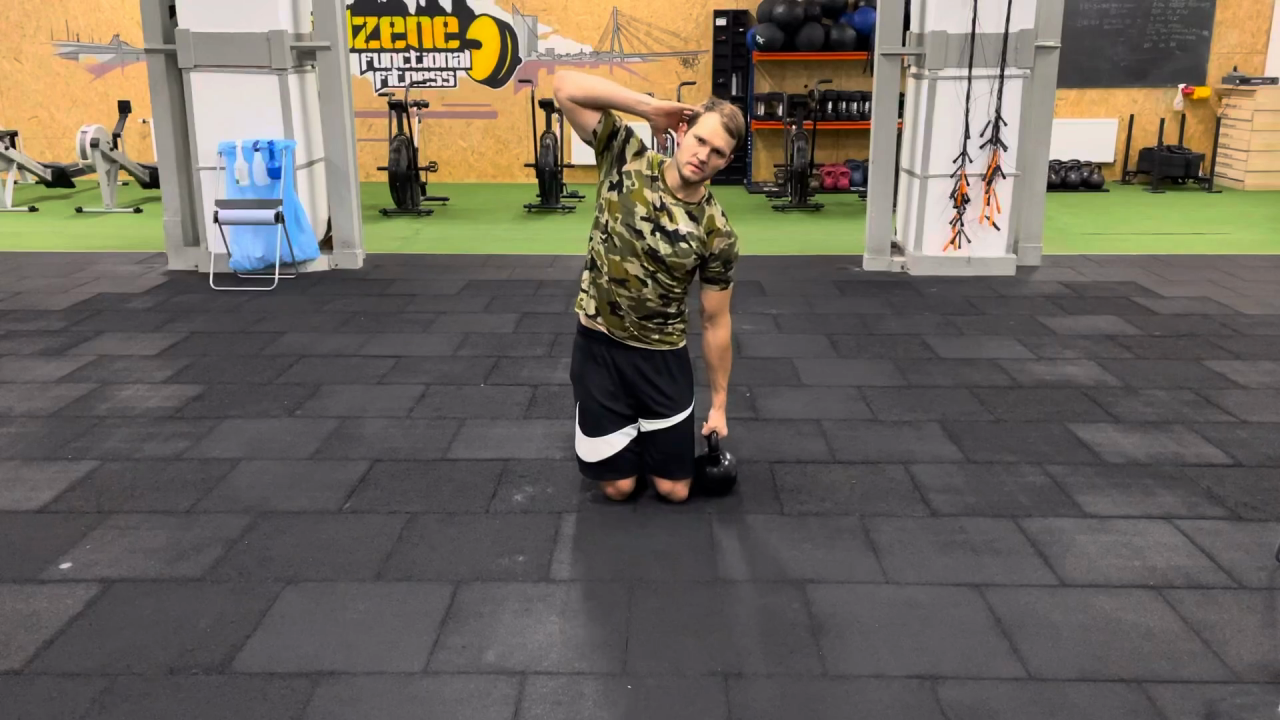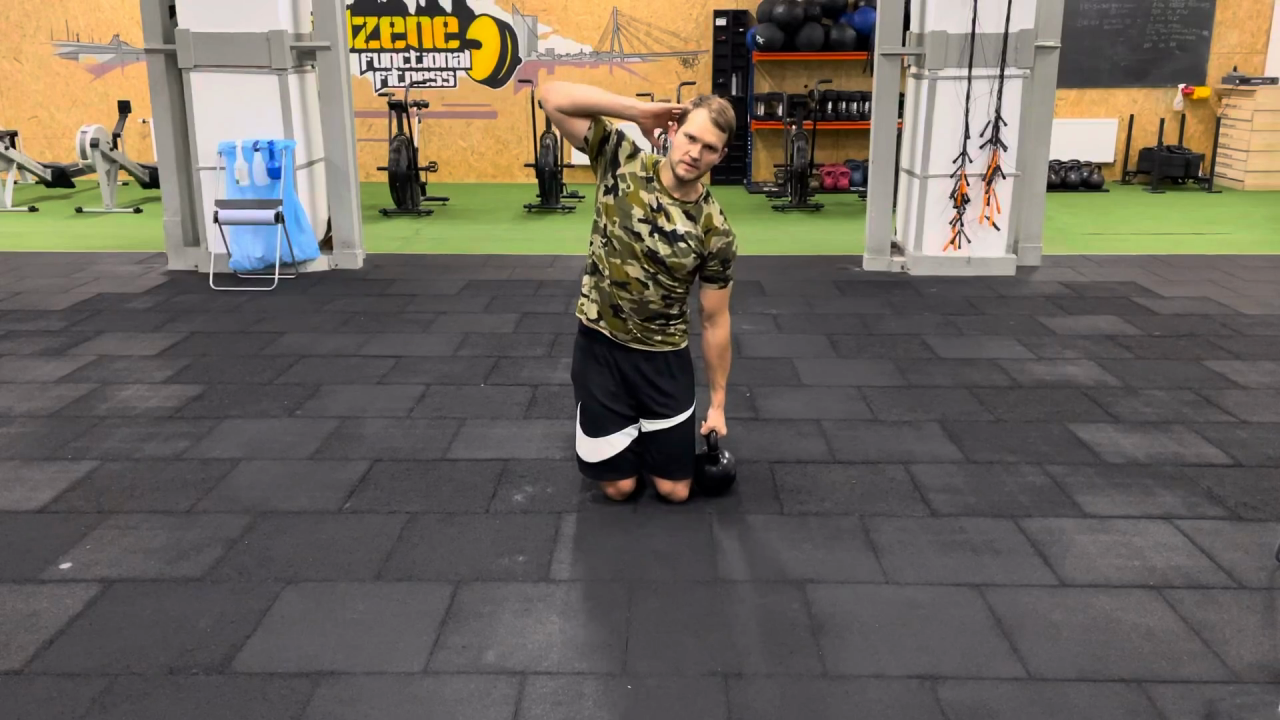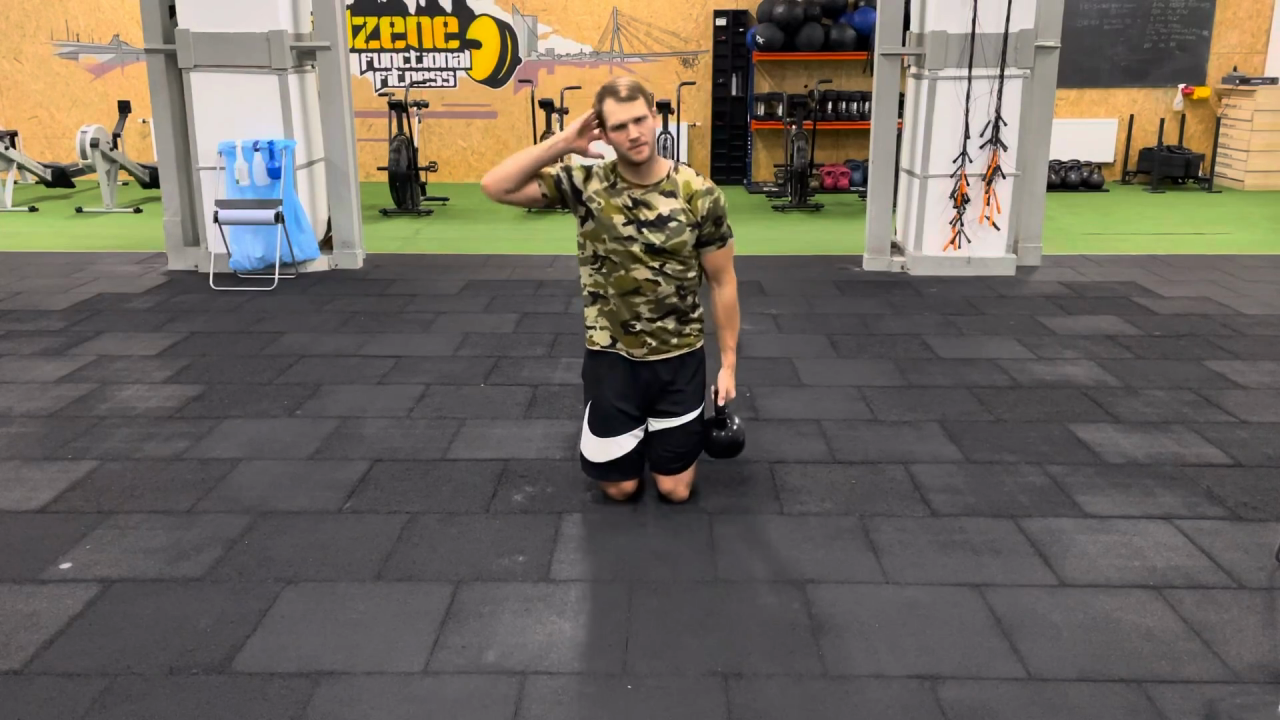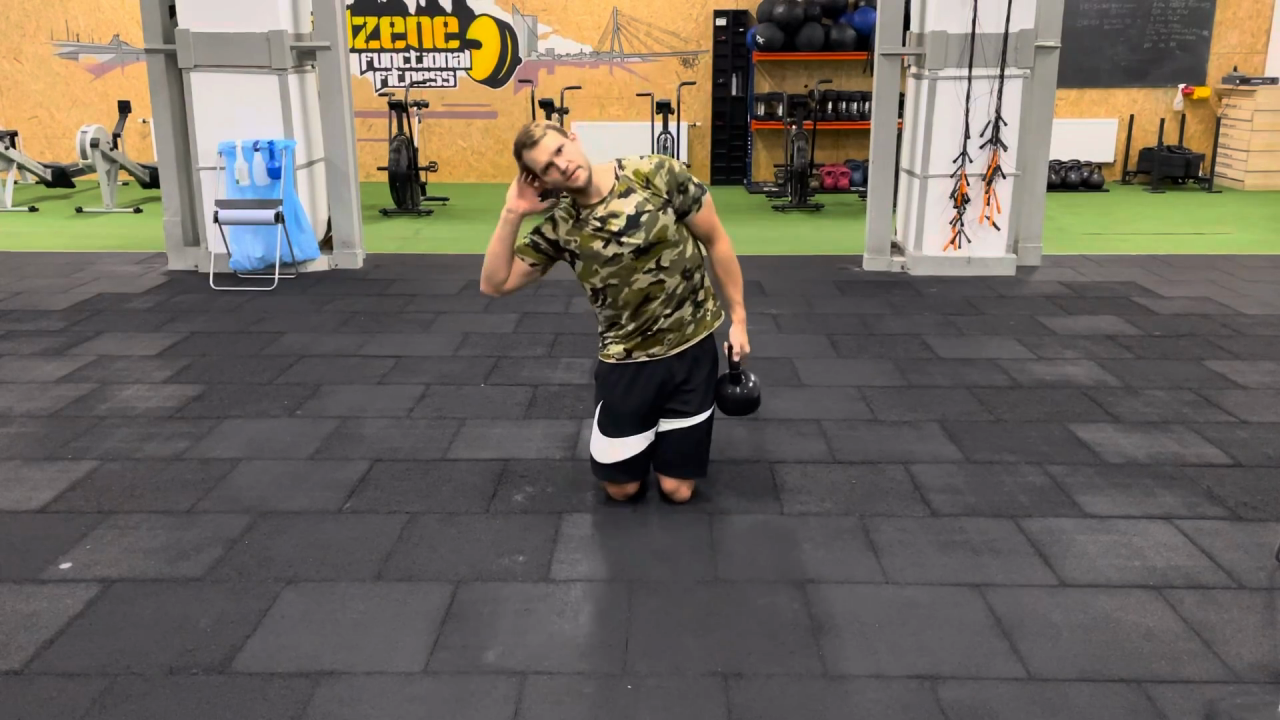
dt=0.4s
person 1, frame 1
left shoulder: (716, 234)
right shoulder: (626, 160)
left elbow: (715, 323)
right elbow: (565, 86)
left wrist: (718, 403)
right wrist: (650, 108)
left hip: (662, 353)
right hip: (599, 344)
left knee: (675, 490)
right knee: (618, 488)
left ankle: (649, 431)
right ankle: (627, 430)
person 1, frame 2
left shoulder: (715, 232)
right shoulder: (621, 162)
left elbow: (715, 321)
right elbow: (553, 97)
left wrist: (717, 402)
right wrist: (639, 112)
left hip: (663, 355)
right hip: (600, 345)
left knee: (674, 490)
right knee: (618, 487)
left ankle: (650, 434)
right ankle: (625, 431)
person 1, frame 3
left shoulder: (700, 196)
right shoulder: (585, 181)
left elbow: (722, 283)
right elbow: (493, 187)
left wrist: (728, 363)
right wrist: (564, 142)
left hip: (679, 357)
right hip: (612, 356)
left knee: (675, 489)
right knee: (619, 487)
left ankle: (659, 430)
right ankle: (632, 430)
person 1, frame 4
left shoulder: (658, 175)
right shoulder: (558, 226)
left elbow: (716, 241)
right elbow: (494, 284)
left wrist: (737, 316)
right wrist: (512, 213)
left hip: (691, 348)
right hip: (625, 359)
left knee: (677, 489)
right knee: (621, 488)
left ankle: (668, 437)
right ankle: (642, 432)
